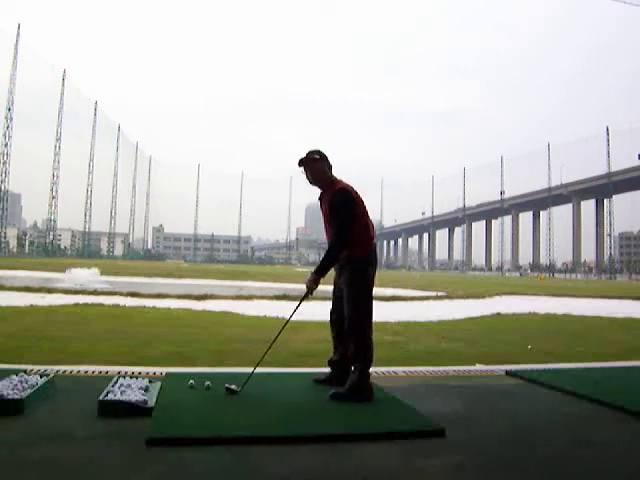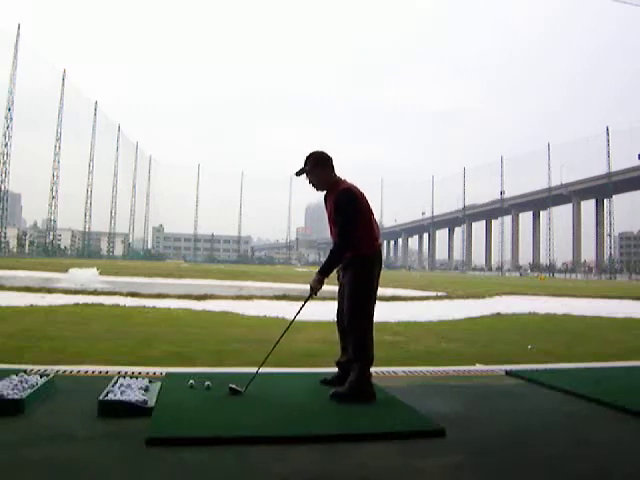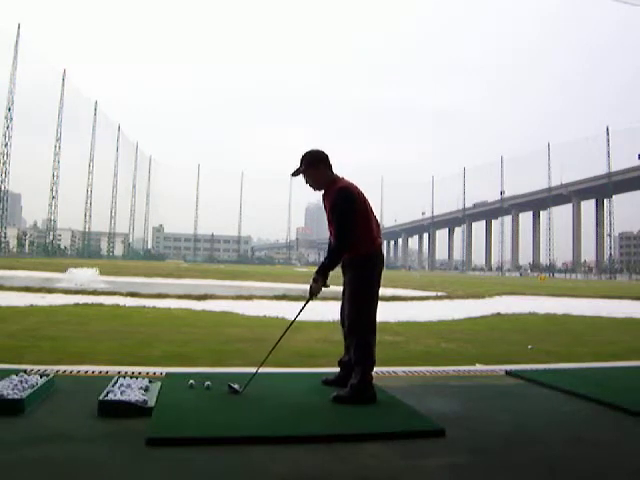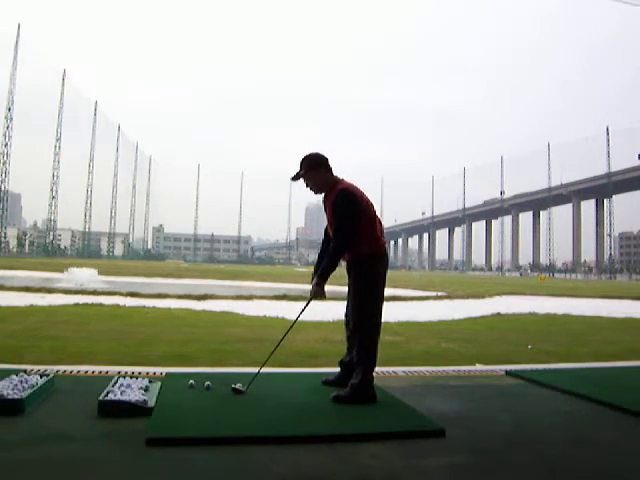
dt=0.7s
person 1, frame 1
left shoulder: (341, 194)
right shoulder: (327, 195)
left elbow: (340, 240)
left wrist: (318, 273)
right wrist: (323, 270)
left hip: (359, 261)
right hip: (346, 261)
left knee: (356, 320)
right knee: (338, 318)
left ankle: (360, 382)
right ankle: (340, 370)
person 1, frame 2
left shoulder: (346, 195)
right shoulder: (332, 195)
left elbow: (344, 240)
left wrist: (322, 273)
right wrist: (337, 267)
left hip: (364, 261)
right hip: (352, 261)
left knee: (357, 319)
right knee: (345, 318)
left ankle: (361, 383)
right ankle: (347, 371)
person 1, frame 3
left shoulder: (342, 194)
right shoulder: (334, 193)
left elbow: (342, 241)
left wrist: (320, 274)
right wrist: (325, 270)
left hip: (364, 261)
right hip: (356, 260)
left knee: (359, 321)
right knee: (349, 319)
left ankle: (362, 385)
right ankle: (349, 371)
person 1, frame 4
left shoulder: (344, 196)
right shoulder: (333, 196)
left elbow: (340, 242)
right elbow: (330, 238)
left wrist: (322, 278)
right wrist: (317, 272)
left hip: (369, 261)
right hip: (360, 261)
left knee: (364, 322)
right knee: (353, 320)
left ankle: (362, 385)
right ankle: (349, 372)
